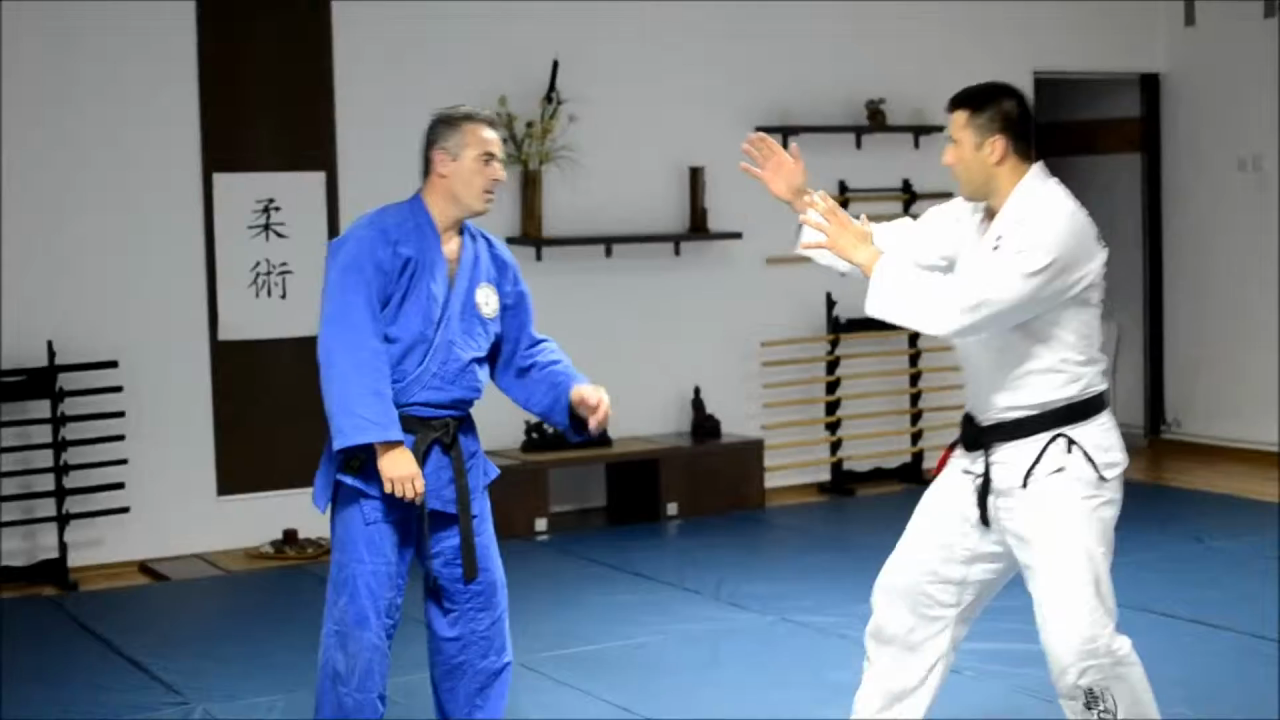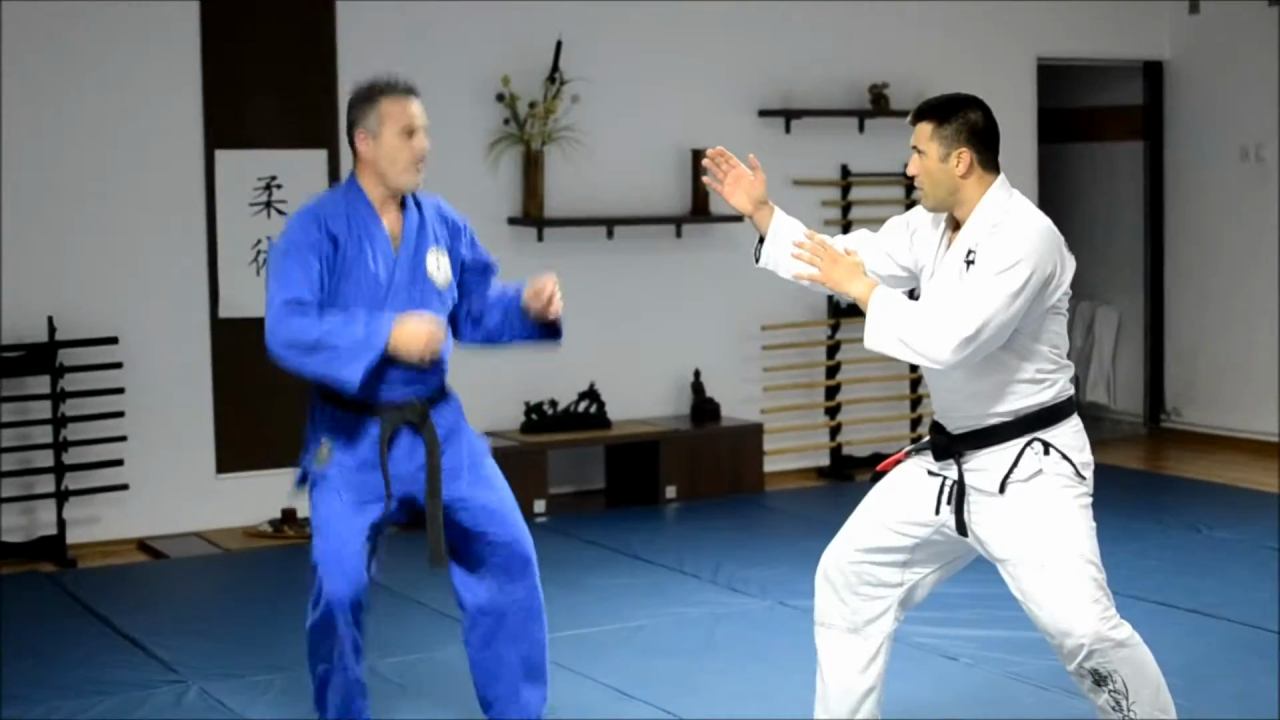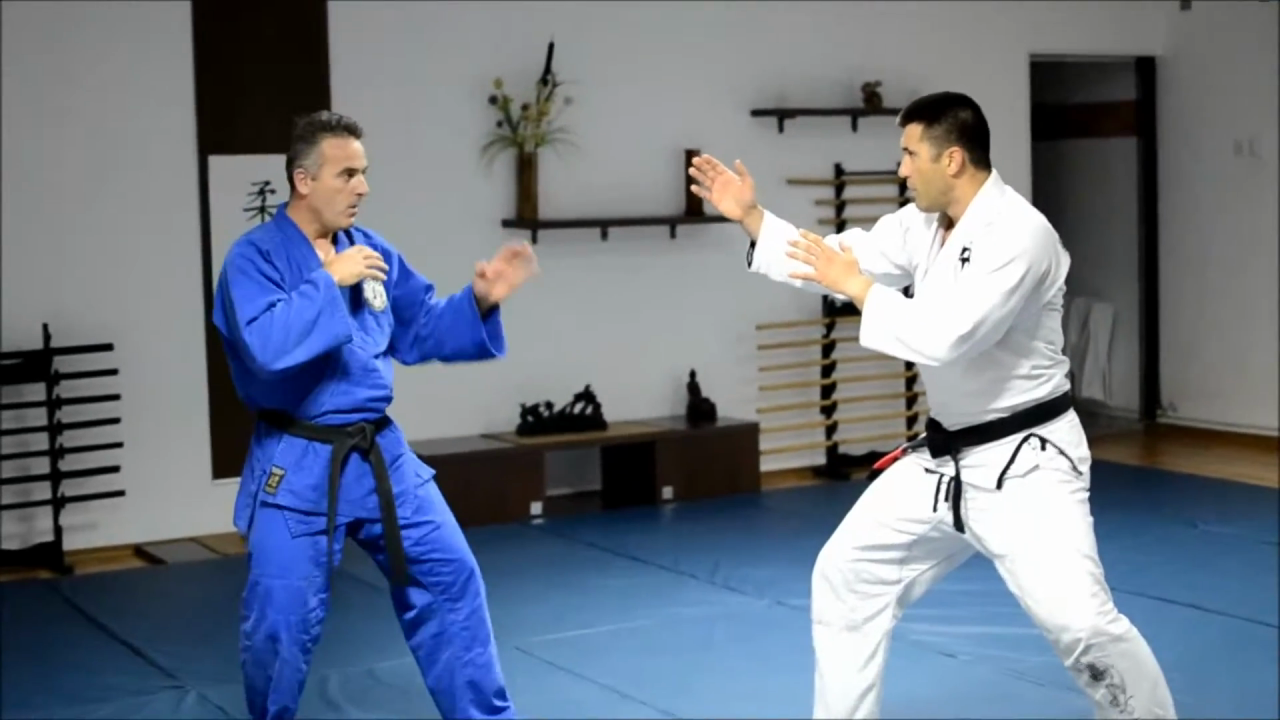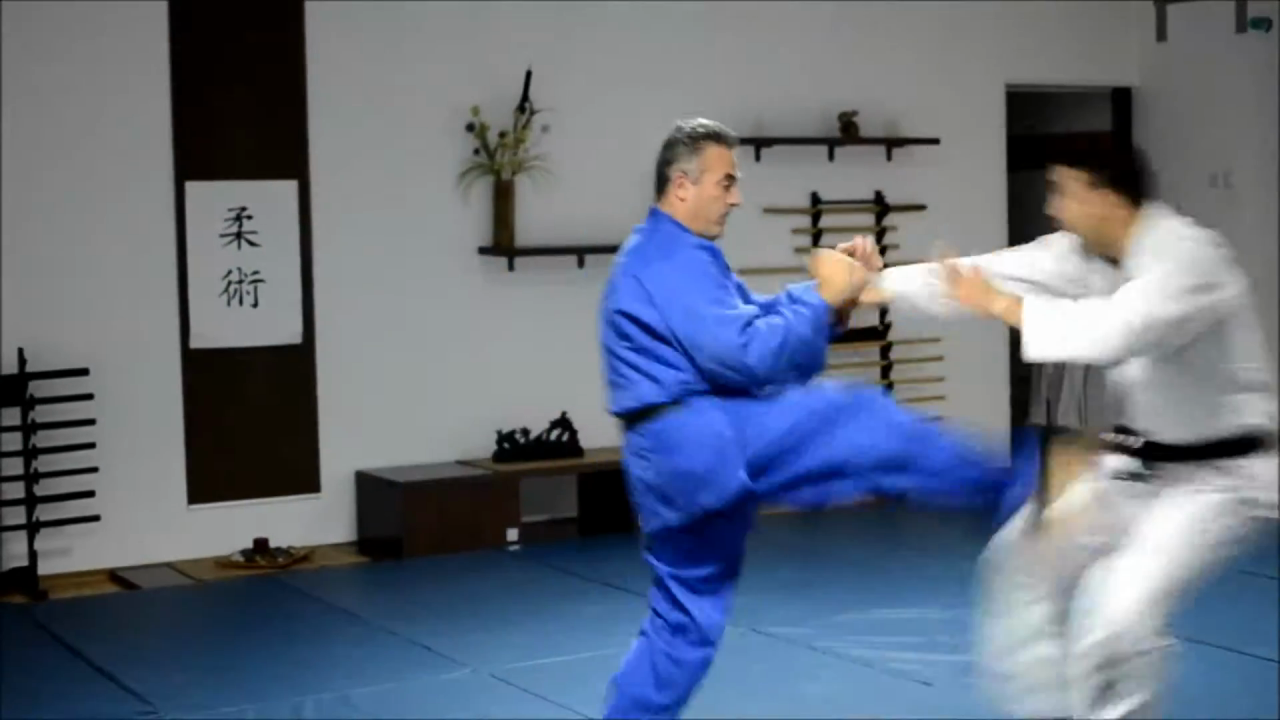
dt=1s
person 1, frame 1
left shoulder: (493, 261)
right shoulder: (374, 241)
left elbow: (520, 355)
right elbow: (347, 351)
left wrist: (573, 391)
right wrist: (385, 444)
left hip: (454, 451)
right hip: (379, 454)
left knee: (475, 599)
right knee: (363, 617)
person 1, frame 2
left shoulder: (441, 223)
right shoulder: (316, 227)
left elbow: (476, 306)
right elbow: (287, 330)
left wrist: (528, 306)
right wrist: (384, 333)
left hip: (435, 428)
right hip: (353, 439)
left knee: (506, 555)
right knee: (339, 590)
person 1, frame 3
left shoulder: (371, 250)
right shoulder: (254, 257)
left elbow: (419, 334)
right elbow: (270, 347)
left wrist: (480, 301)
right wrist: (329, 279)
left hip: (379, 452)
right hip: (297, 465)
left knee: (448, 577)
right knee: (282, 620)
person 1, frame 4
left shoulder: (665, 252)
right shoulder: (670, 257)
left elbow: (743, 329)
right elbow: (748, 352)
left wrist: (830, 295)
right wrist: (820, 298)
left hip: (666, 461)
right hip: (706, 440)
left knee: (682, 626)
right knee: (866, 426)
right ankle: (1024, 489)
person 2, frame 1
left shoulder: (1055, 225)
right shoulder: (975, 215)
left elbow: (956, 309)
right elbow: (898, 245)
left wrist: (865, 256)
right wrist: (804, 200)
left hip: (1060, 459)
right hip: (988, 455)
left knee: (1079, 641)
right knee: (910, 597)
person 2, frame 2
left shoulder: (1025, 236)
right shoulder: (931, 225)
left elbow: (951, 340)
right elbow: (844, 258)
left wrist: (861, 289)
right wrist: (760, 213)
left hip: (1028, 464)
right hip: (948, 459)
left knee: (1082, 625)
right knee: (850, 576)
person 2, frame 3
left shoulder: (1019, 233)
right shoulder: (923, 223)
left elbow: (945, 338)
right elbow: (836, 258)
left wrist: (857, 286)
right wrist: (750, 216)
left hip: (1024, 461)
right hip: (945, 456)
left knee: (1079, 619)
right knee: (847, 575)
person 2, frame 4
left shoulder: (1190, 258)
right shoulder: (1088, 254)
left elbow: (1110, 335)
right elbow: (1003, 272)
left wrist: (1004, 306)
right wrist: (884, 281)
left hip: (1224, 476)
right hip: (1141, 464)
left knee: (1120, 613)
right knee: (1025, 559)
